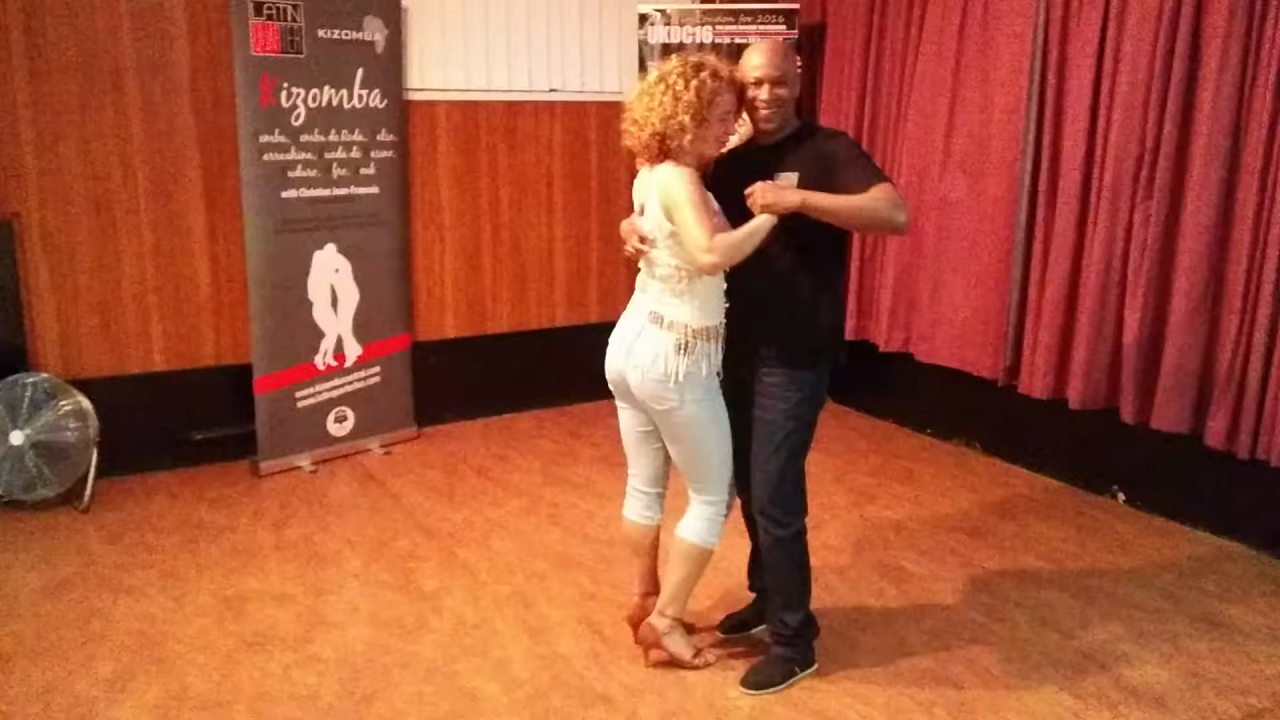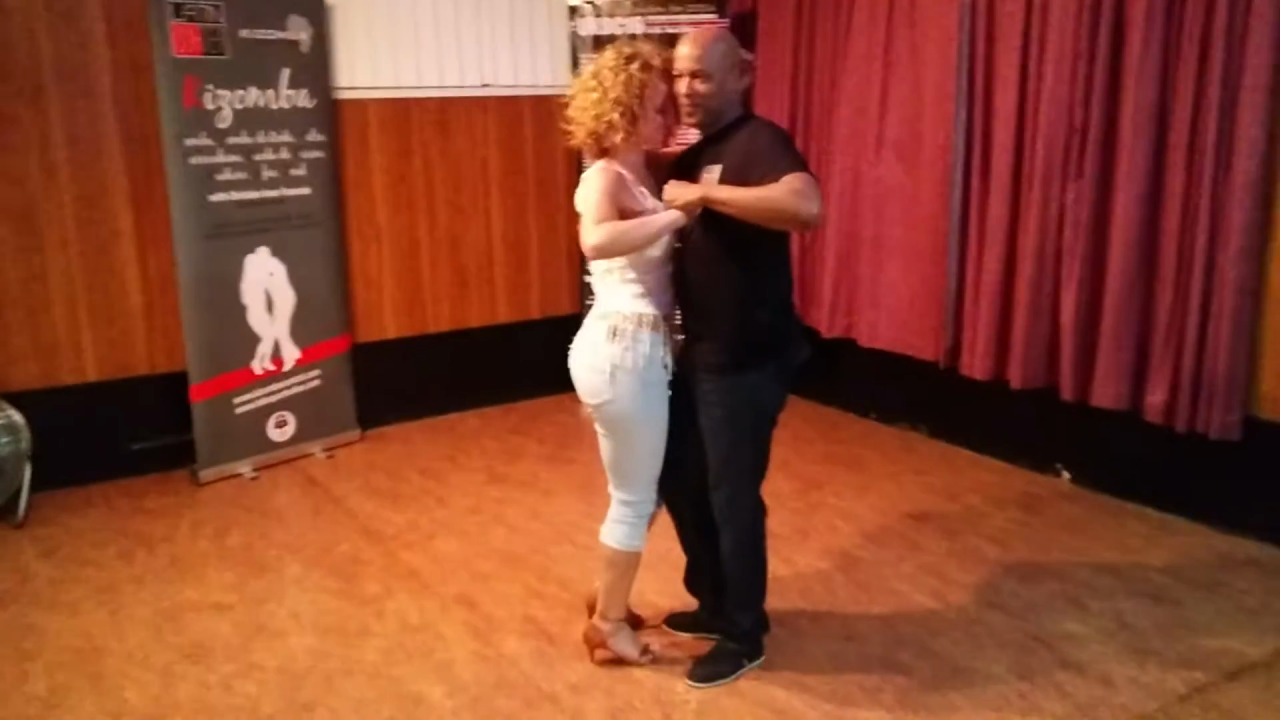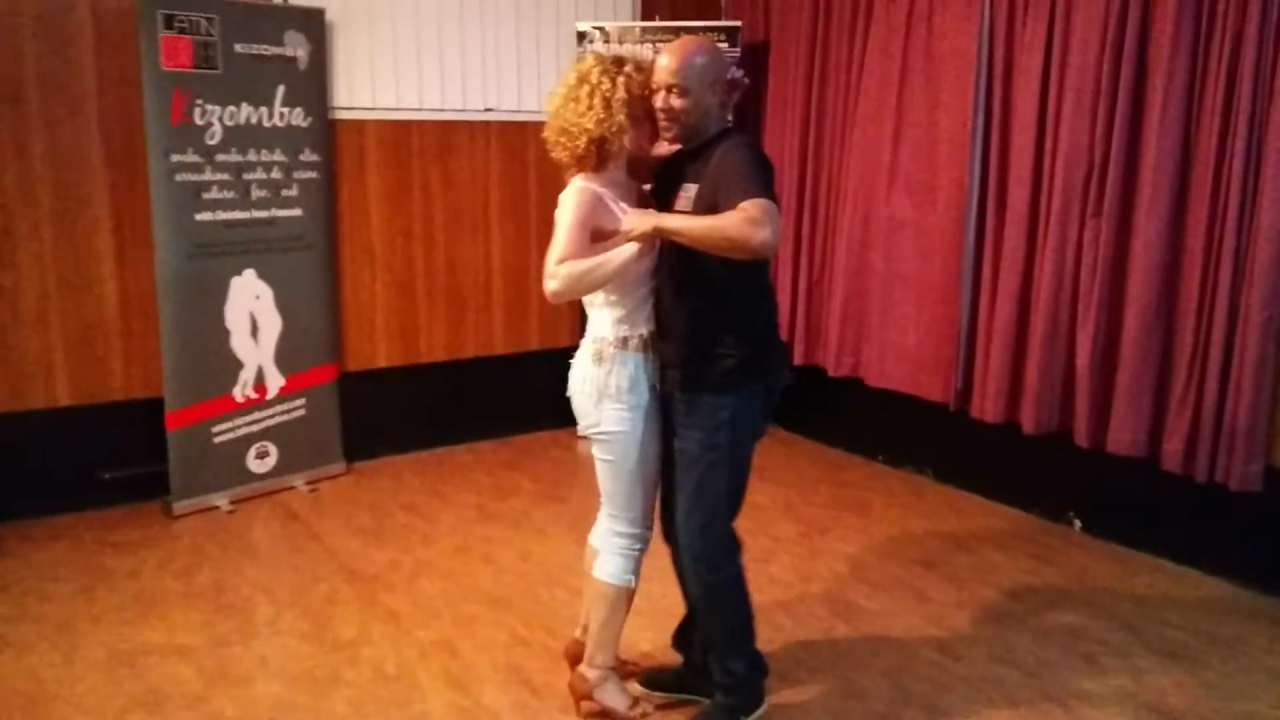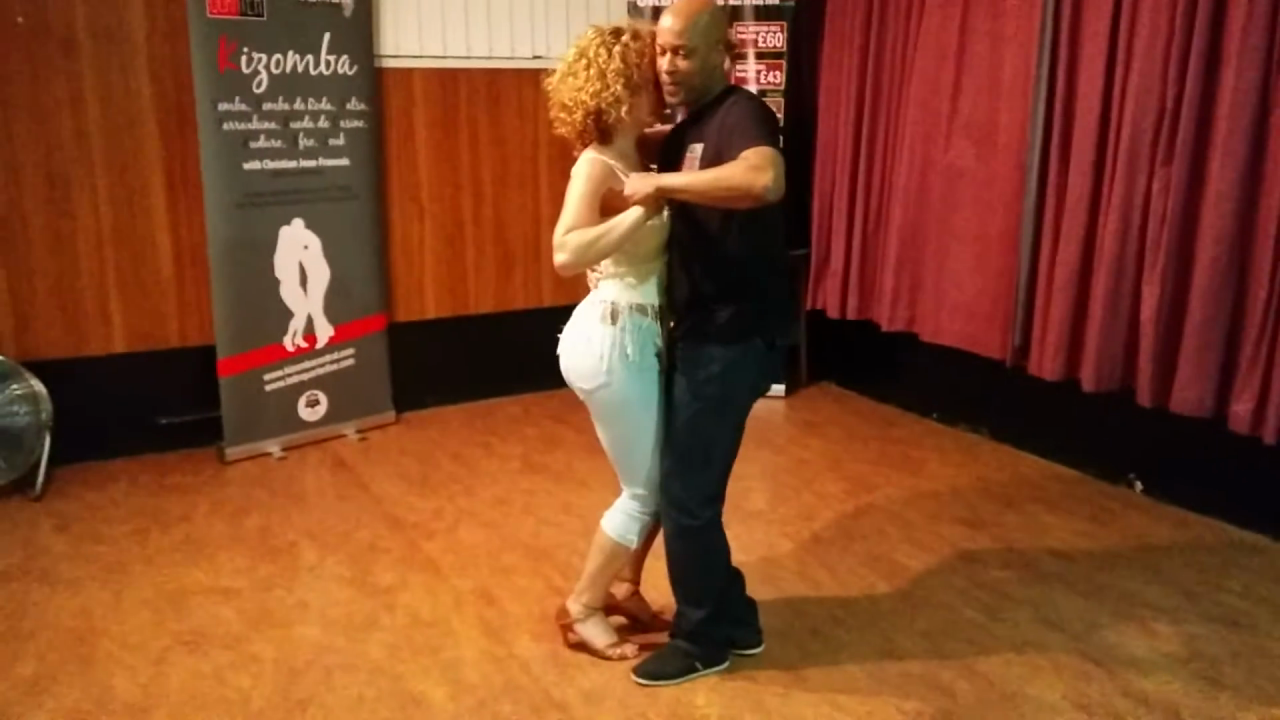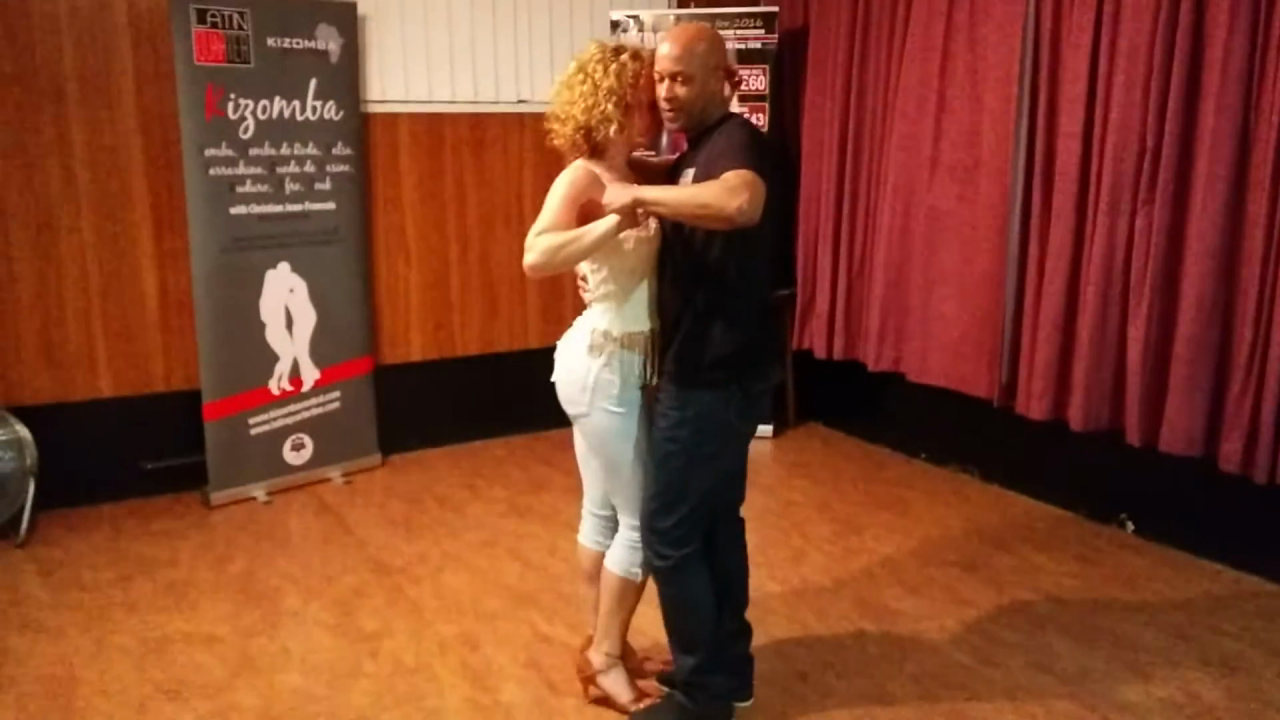
dt=1s
person 1, frame 1
left shoulder: (828, 151)
right shoulder: (732, 165)
left elbow: (894, 214)
left wrist: (798, 199)
right wrist: (637, 225)
left hip: (796, 356)
right hip: (741, 348)
left knee: (774, 495)
right knee: (748, 486)
left ankle: (793, 640)
right ankle: (767, 595)
person 1, frame 2
left shoulder: (759, 142)
right shoulder: (694, 156)
left elbow: (807, 206)
left wrist: (706, 193)
left hip: (748, 357)
right hip: (701, 350)
left knee: (732, 497)
right knee: (678, 479)
left ankle: (743, 635)
right ankle: (715, 601)
person 1, frame 3
left shoulder: (735, 160)
right shoulder: (677, 167)
left elbow: (760, 234)
left wrist: (659, 222)
left hip: (729, 380)
right hip: (686, 375)
left knee: (701, 535)
right knee: (682, 527)
right ankle: (702, 660)
person 1, frame 4
left shoulder: (741, 115)
right shoulder: (685, 132)
left elbow: (765, 180)
left wrist: (662, 184)
left hip: (736, 334)
right hip: (702, 330)
left knee: (686, 491)
right knee: (685, 484)
left ankle: (704, 638)
right ankle: (731, 619)
person 1, frame 5
left shoulder: (737, 141)
right shoulder: (693, 157)
left elbow: (740, 204)
left wrist: (641, 195)
left hip: (716, 374)
right hip: (713, 367)
left knee: (668, 532)
right knee: (715, 522)
person 2, frame 1
left shoulder: (652, 174)
right shoulder: (678, 180)
right elbow: (711, 255)
right wrist: (772, 213)
left hip: (630, 343)
right hip: (676, 359)
left knee: (645, 485)
right knee: (714, 496)
left ankle: (645, 602)
right ankle: (666, 619)
person 2, frame 2
left shoulder: (642, 171)
right shoulder: (604, 178)
right elbow: (597, 241)
right wrist: (679, 212)
left hip: (638, 347)
right hip: (621, 350)
left knee: (648, 484)
right knee: (635, 497)
left ankle: (609, 599)
right ankle: (607, 624)
person 2, frame 3
left shoulder: (630, 186)
right shoulder: (585, 196)
right elbow: (556, 282)
right wrist: (638, 243)
left hip: (636, 365)
right hip: (614, 369)
left knee: (619, 515)
right knee: (629, 527)
left ankle: (588, 638)
person 2, frame 4
left shoulder: (639, 157)
right shoulder: (596, 167)
right elbow: (566, 254)
right wrist: (644, 208)
left hip: (631, 337)
right hip: (613, 338)
left knee: (660, 477)
right knee: (644, 491)
left ankle: (622, 588)
right ankle: (581, 609)
person 2, frame 5
left shoulder: (630, 175)
right shoulder: (581, 179)
right elbow: (536, 257)
right wrist: (618, 221)
left hip: (607, 360)
right hip: (605, 365)
left knee: (603, 511)
right knee: (640, 521)
left ankle: (603, 642)
right ankle: (604, 660)
